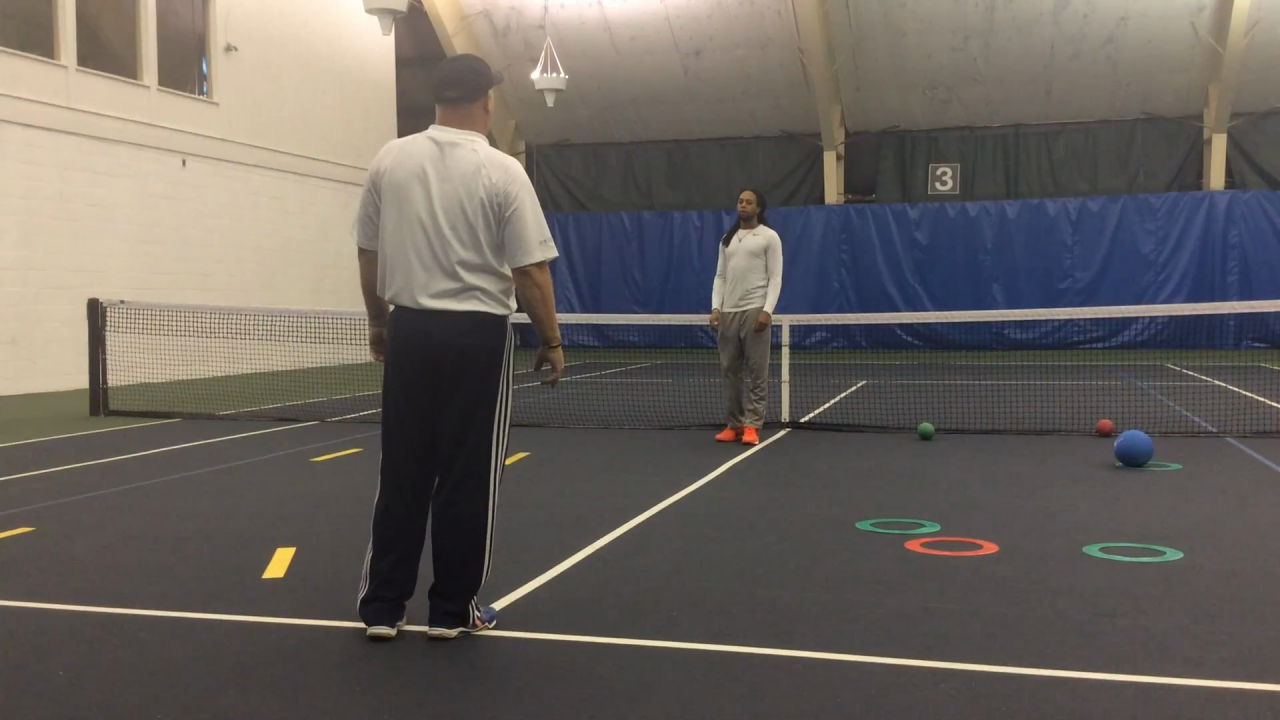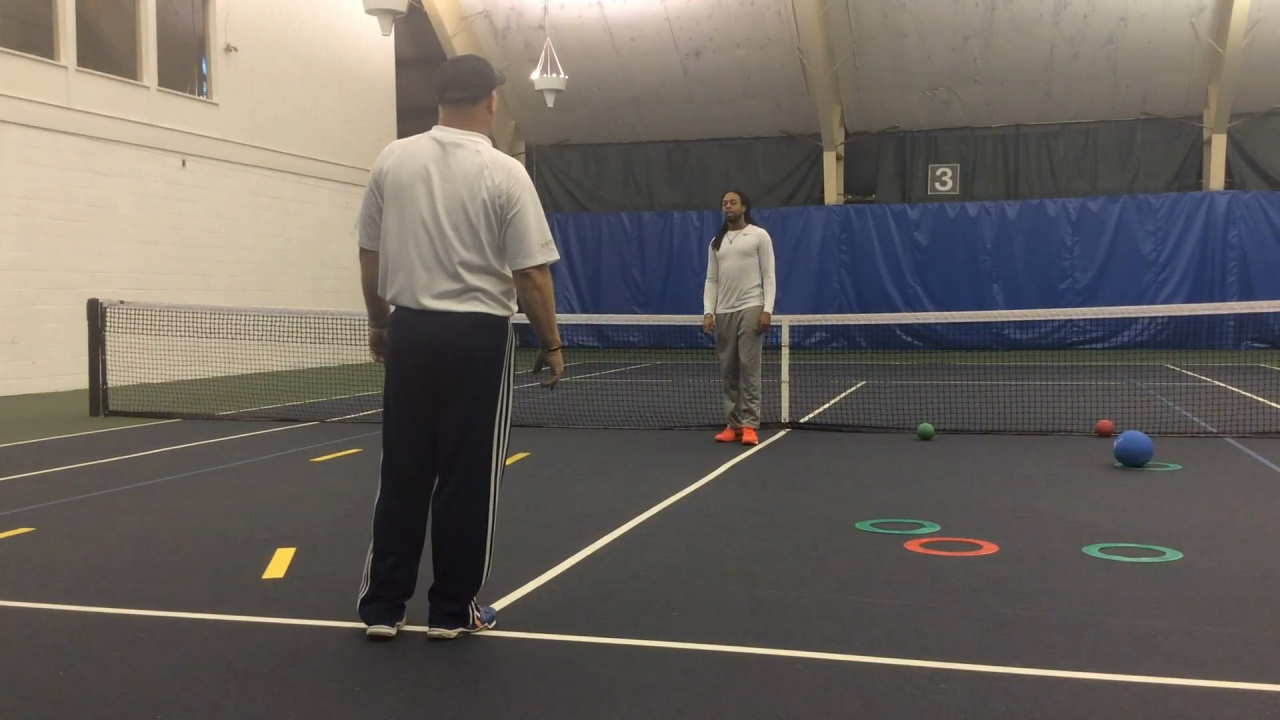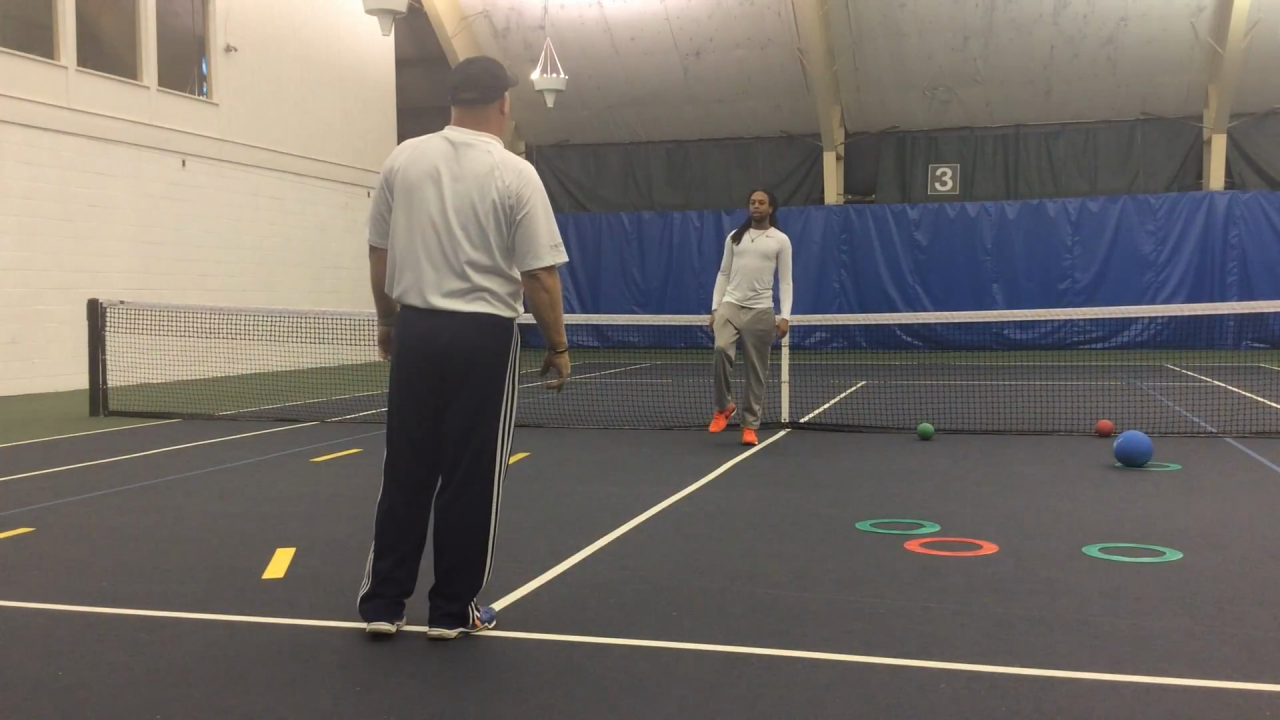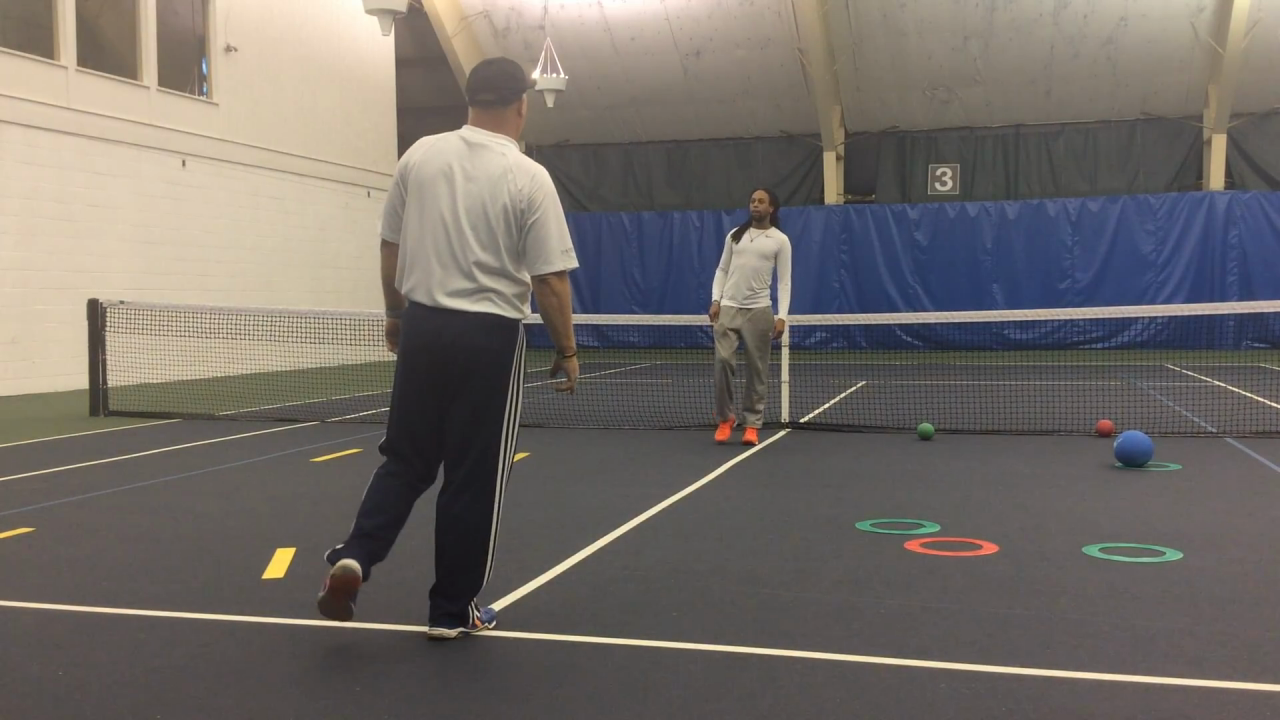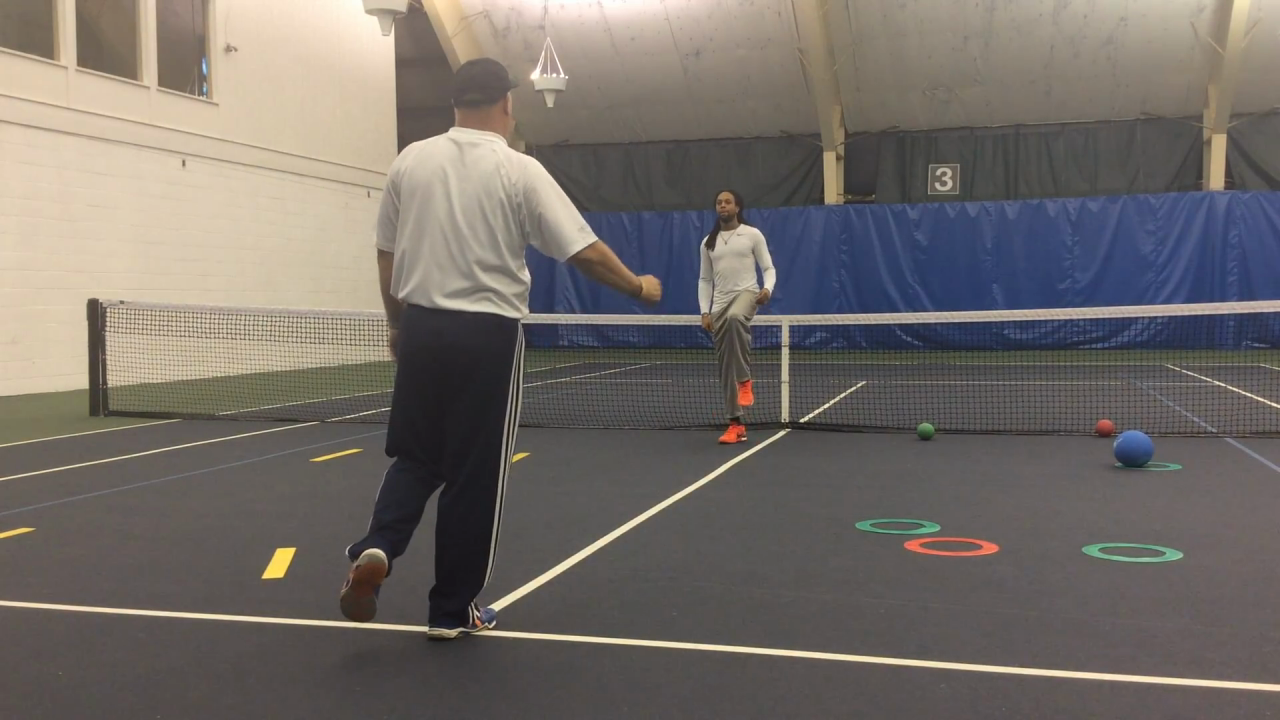
dt=1s
person 1, frame 1
left shoulder: (389, 160)
right shoulder: (502, 171)
left elbow: (369, 254)
right elbow: (530, 270)
left wrist: (378, 320)
right wrist: (551, 340)
left hip: (409, 331)
right hip: (477, 335)
left knee: (401, 474)
right knee: (465, 479)
left ankle: (382, 605)
right ankle: (452, 609)
person 1, frame 2
left shoulder: (392, 159)
right shoulder: (504, 172)
left elbow: (370, 254)
right elbow: (531, 273)
left wrist: (378, 321)
right wrist: (551, 342)
left hip: (410, 332)
right hip: (477, 336)
left knee: (402, 474)
right knee: (466, 479)
left ankle: (382, 605)
right ankle: (452, 610)
person 1, frame 3
left shoulder: (403, 158)
right shoulder: (515, 173)
left elbow: (379, 253)
right elbow: (540, 275)
left wrist: (387, 320)
right wrist: (558, 345)
left hip: (416, 330)
right hip: (484, 336)
left knee: (405, 473)
right knee: (469, 480)
left ankle: (383, 601)
right ankle: (452, 609)
person 1, frame 4
left shoulder: (419, 155)
right shoulder: (528, 177)
left elbow: (390, 248)
right elbow: (550, 280)
left wrist: (395, 314)
right wrist: (567, 350)
left hip: (422, 327)
right hip: (489, 337)
left knee: (405, 461)
right knee: (473, 479)
left ankle: (354, 557)
right ankle: (452, 609)
person 1, frame 5
left shoulder: (409, 161)
right shoulder: (520, 171)
left elbow: (386, 256)
right elbow: (587, 253)
left wrist: (397, 323)
right wrist: (639, 287)
left hip: (422, 329)
right hip: (488, 335)
left knee: (414, 459)
right knee: (475, 478)
left ankle: (375, 549)
right ankle: (452, 609)
person 2, frame 1
left shoulder: (769, 237)
right shoulder: (727, 239)
left elbow: (775, 278)
right elbow: (720, 277)
left wrist: (767, 310)
right wrist: (716, 308)
left hip: (755, 311)
right hip: (728, 312)
left knee: (756, 371)
right knee: (729, 371)
left ankle: (752, 425)
right ankle: (734, 424)
person 2, frame 2
left shoulder: (759, 235)
right shoulder: (716, 242)
left elbow: (769, 276)
right elbow: (711, 281)
left wrist: (767, 310)
right wrist: (708, 312)
left hip: (751, 310)
right hip: (724, 313)
left knee: (749, 368)
right knee: (729, 372)
left ankle: (750, 425)
right ankle: (734, 425)
person 2, frame 3
left shoulder: (781, 240)
right shoulder: (735, 237)
left elbow: (785, 282)
right elbow: (723, 274)
left wrist: (785, 316)
right wrist: (715, 309)
left hip: (761, 310)
right hip: (730, 305)
left knee: (756, 370)
right knee: (721, 350)
left ankle: (750, 426)
right ankle: (724, 407)
person 2, frame 4
left shoulder: (780, 240)
right shoulder: (735, 235)
left elbow: (784, 281)
right elbow: (722, 270)
left wrist: (781, 316)
right wrist: (715, 300)
left hip: (759, 310)
right hip: (729, 307)
left knee: (757, 368)
right knee: (723, 360)
left ankle: (752, 426)
right ankle: (725, 419)
person 2, frame 5
left shoulder: (753, 235)
right shoulder: (708, 242)
left elbow: (768, 268)
right elbow: (705, 280)
left wrist: (768, 288)
right wrist: (705, 312)
left hip: (746, 293)
right hip: (719, 306)
left knee: (736, 317)
right knee: (725, 367)
left ankle: (745, 380)
right ankle: (736, 424)
